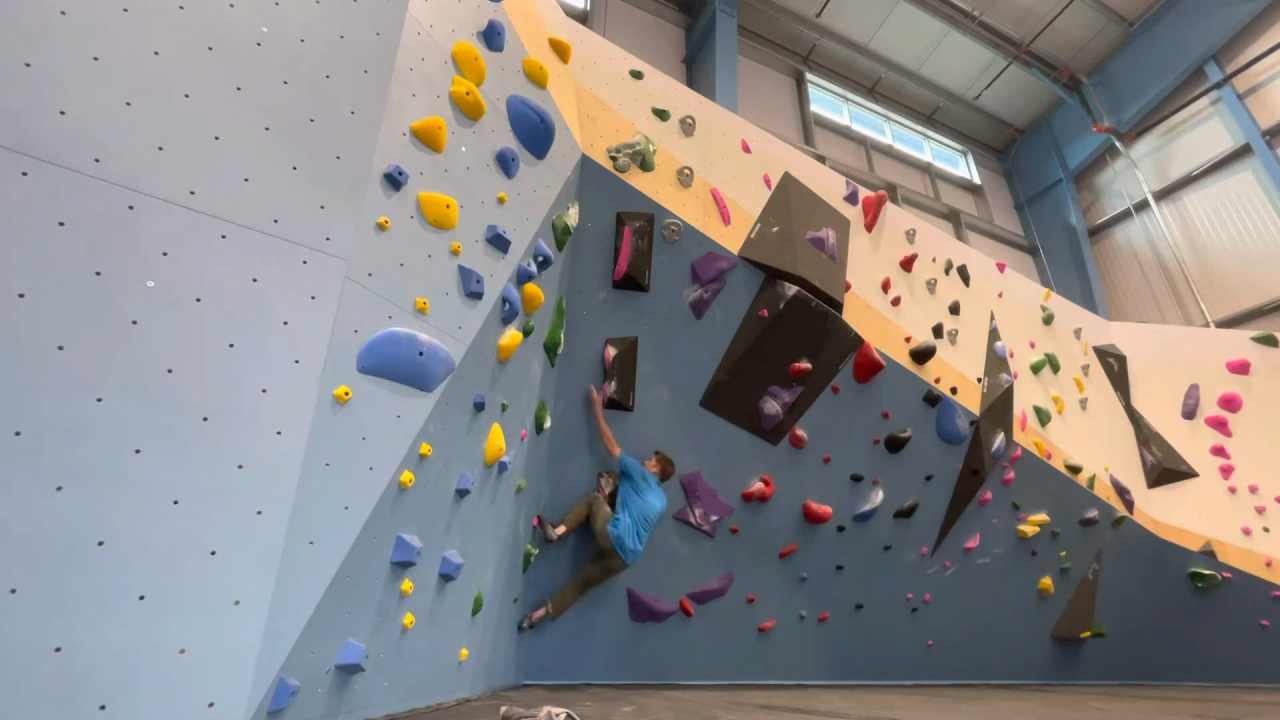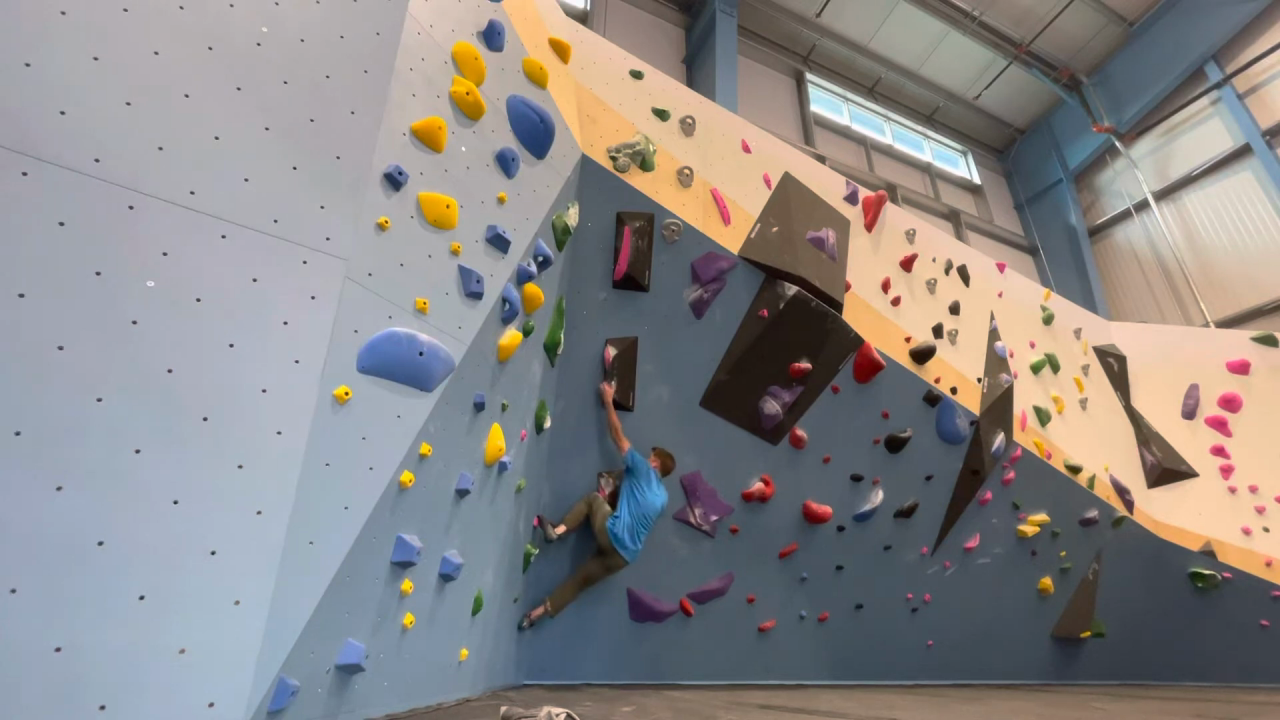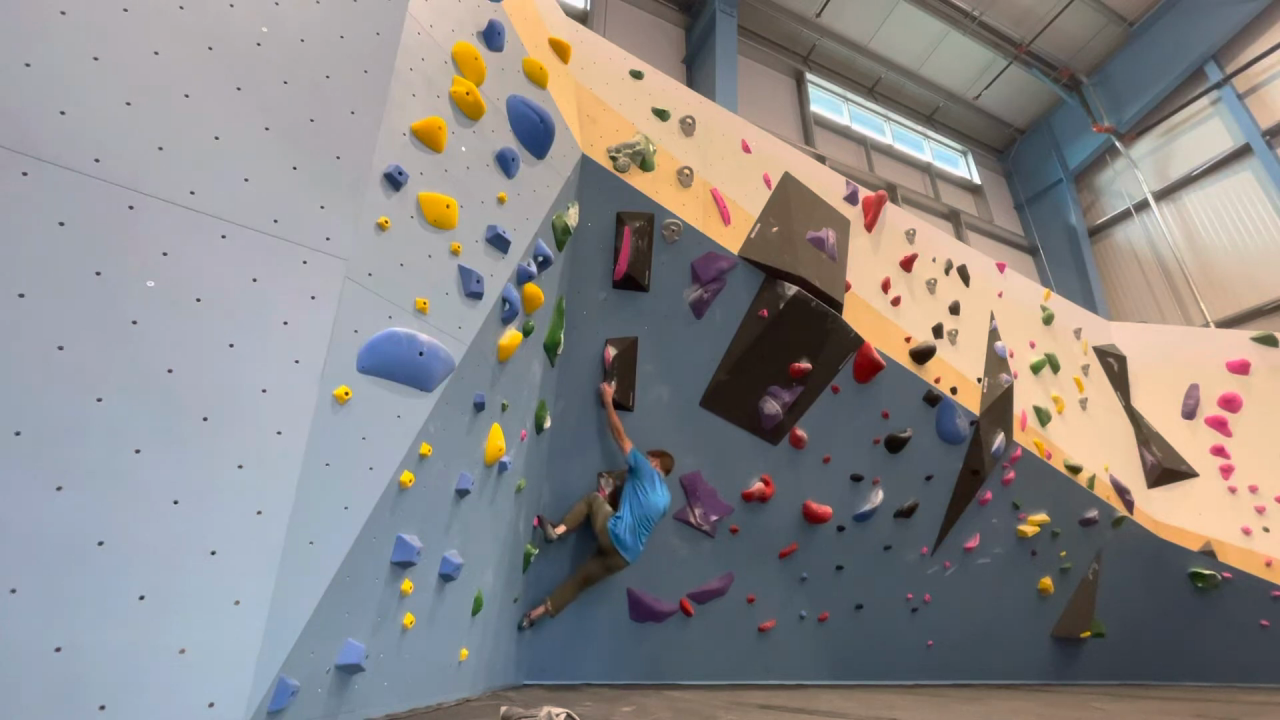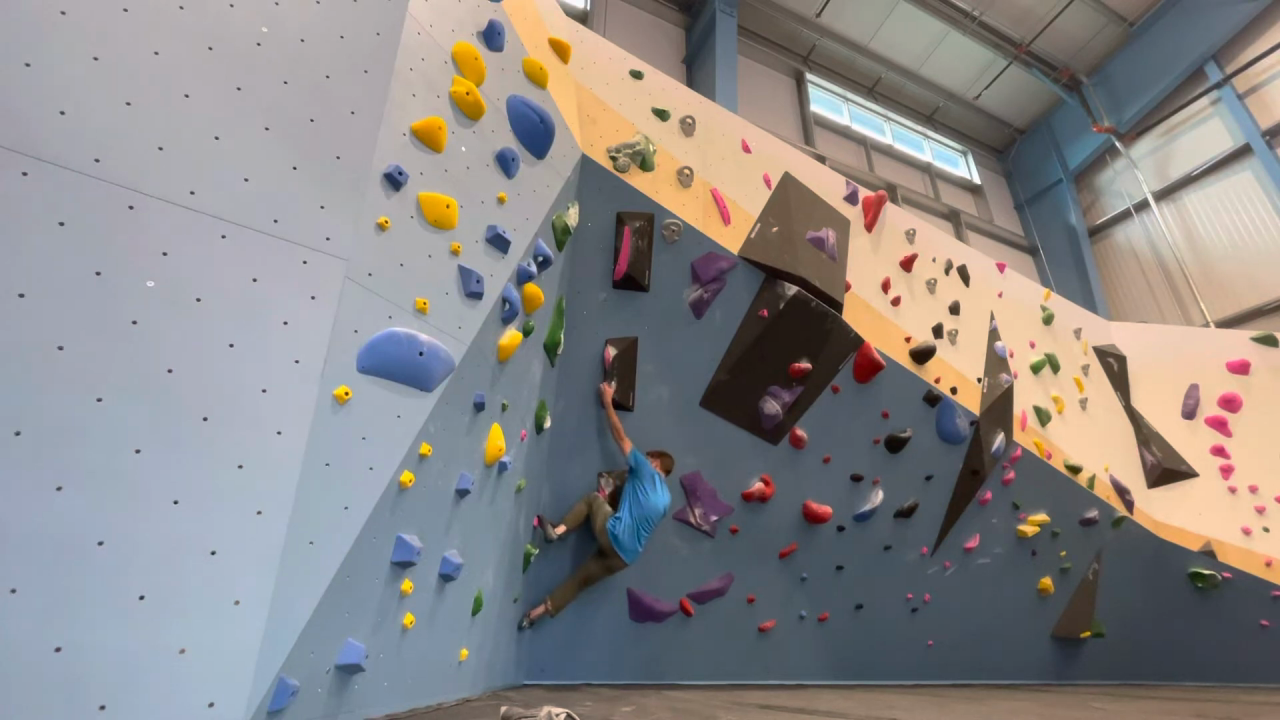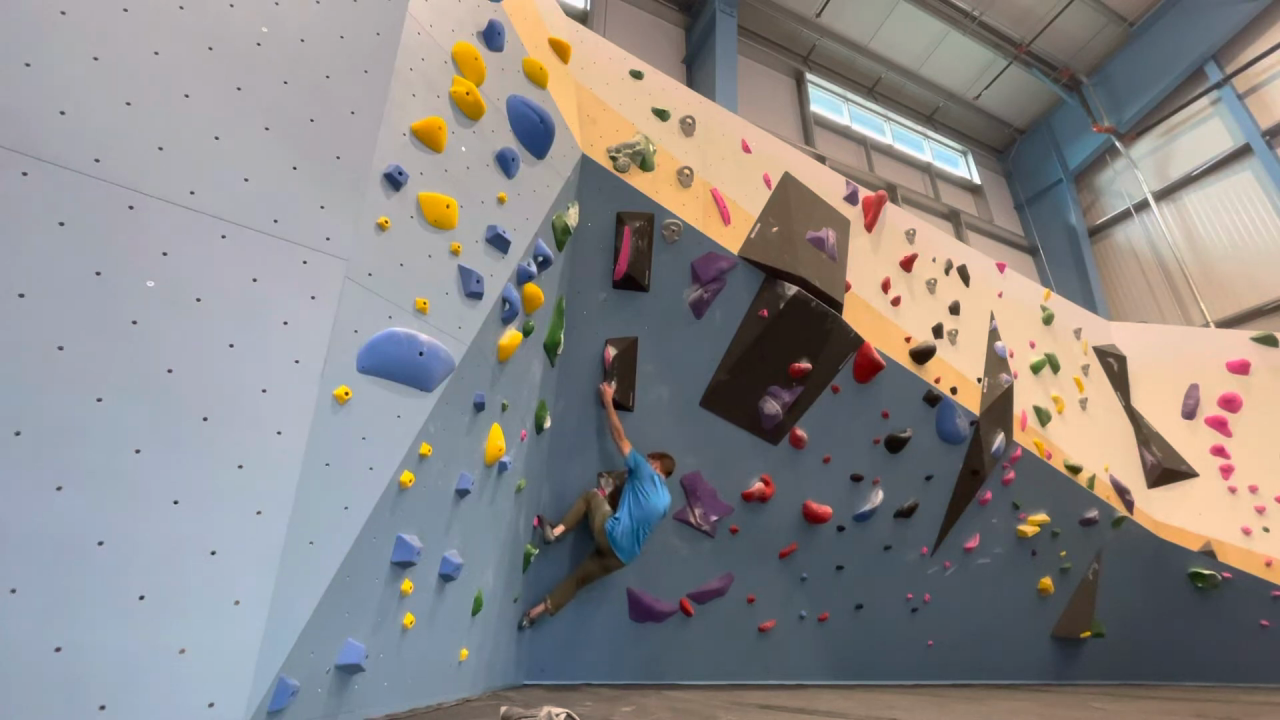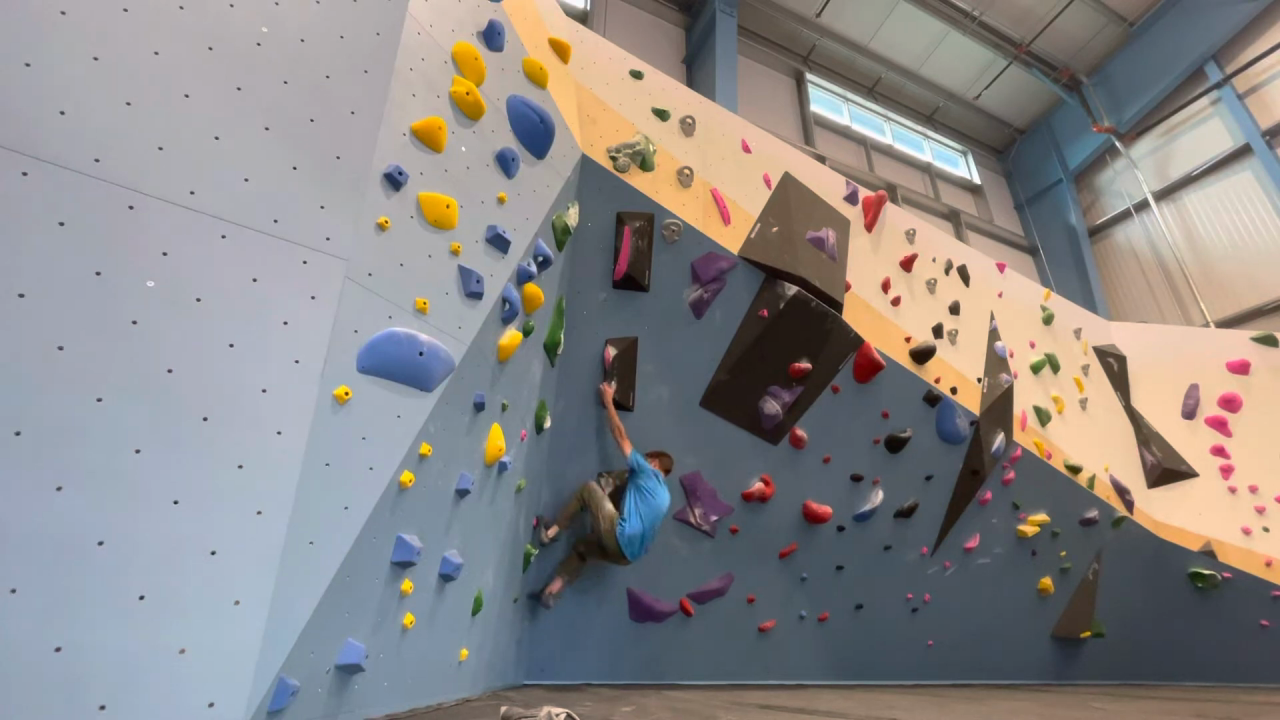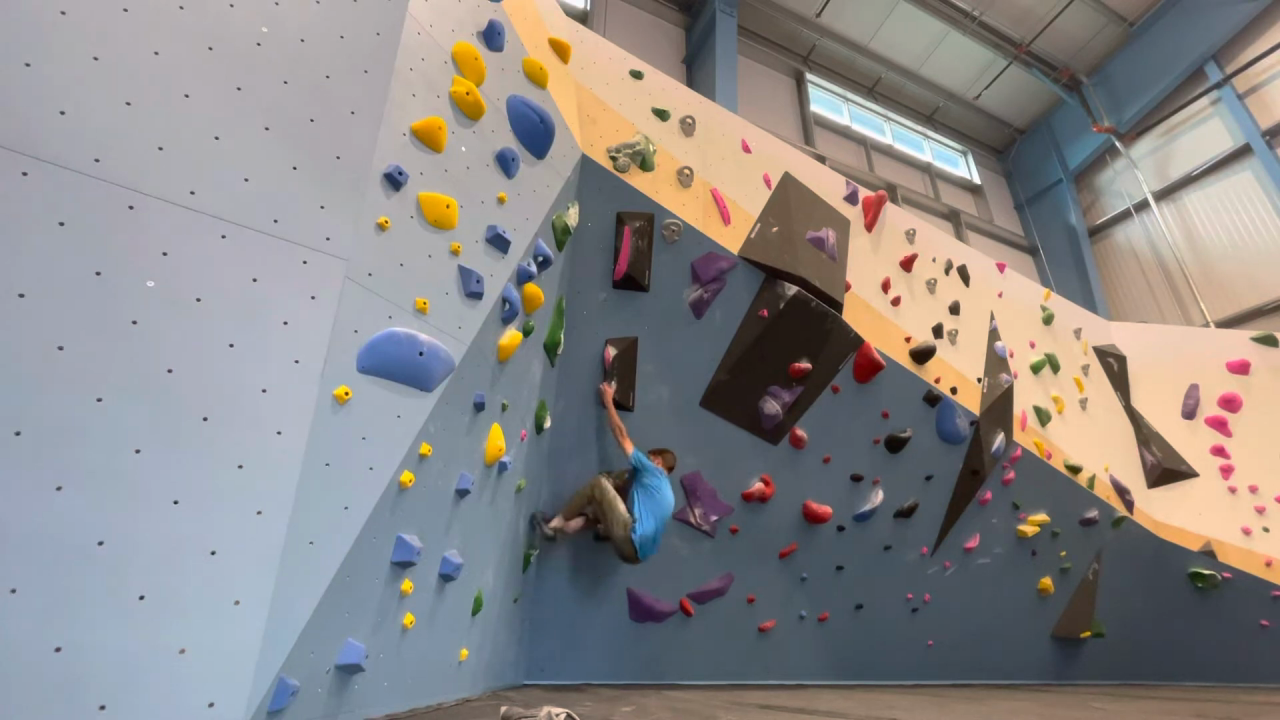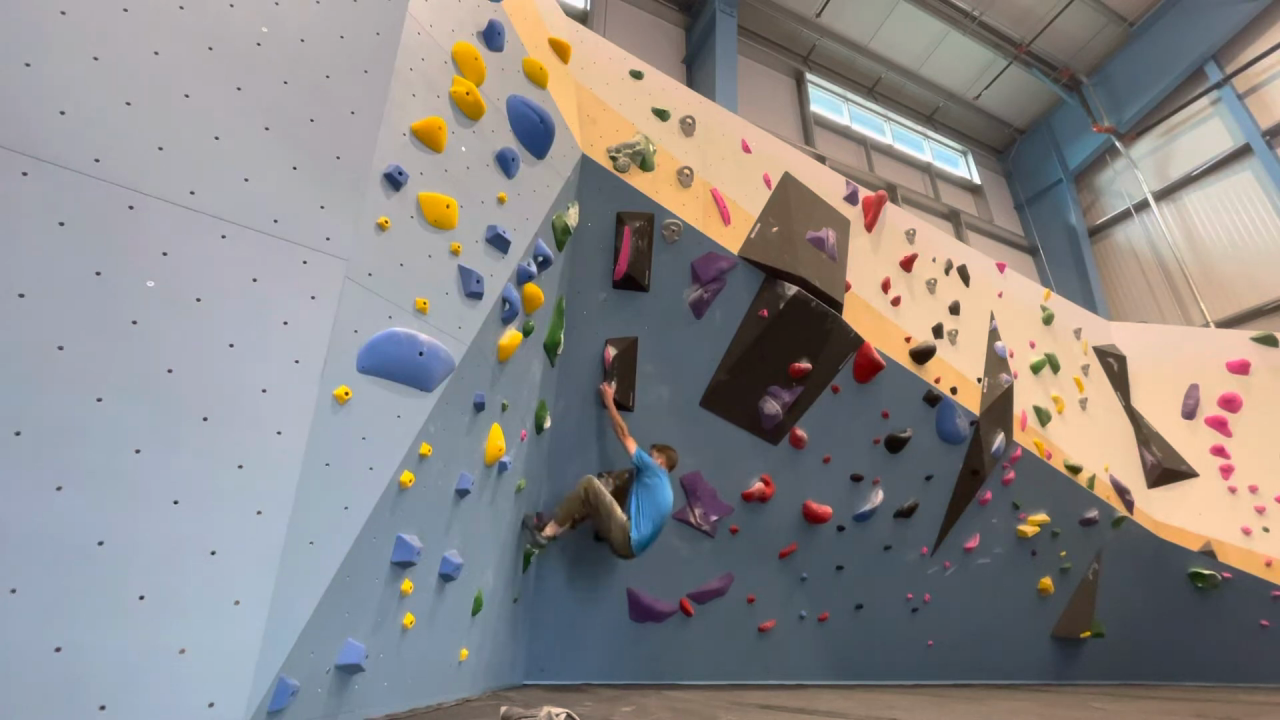
dt=0.3s
person 1, frame 1
left shoulder: (639, 474)
right shoulder: (661, 501)
left elbow: (610, 444)
left wrist: (596, 407)
right wrist: (610, 500)
left hip: (612, 537)
right hip: (626, 557)
left knee: (593, 498)
right knee: (582, 582)
left ankle: (557, 530)
right ankle: (541, 613)
person 1, frame 2
left shoulder: (642, 470)
right shoulder: (663, 497)
left elbow: (618, 436)
left wrist: (608, 400)
right wrist: (612, 499)
left hip: (612, 535)
right hip: (625, 554)
left knee: (593, 498)
right knee: (581, 579)
left ankle: (557, 530)
right ankle: (540, 611)
person 1, frame 3
left shoulder: (644, 470)
right shoulder: (665, 497)
left elbow: (620, 435)
left wrist: (608, 401)
right wrist: (616, 492)
left hip: (614, 535)
right hip: (627, 554)
left knee: (593, 498)
right knee: (580, 579)
left ankle: (558, 530)
right ankle: (540, 610)
person 1, frame 4
left shoulder: (645, 471)
right shoulder: (665, 498)
left elbow: (620, 436)
left wrist: (607, 401)
right wrist: (615, 499)
left hip: (613, 536)
right hip: (627, 555)
left knee: (593, 498)
right knee: (581, 579)
left ankle: (557, 530)
right ankle: (539, 611)
person 1, frame 5
left shoulder: (644, 472)
right shoulder: (665, 498)
left elbow: (620, 437)
left wrist: (608, 401)
left hip: (610, 535)
right hip: (624, 556)
left knee: (592, 494)
right knee: (579, 577)
left ankle: (556, 530)
right ankle: (538, 611)
person 1, frame 6
left shoulder: (646, 472)
right shoulder: (664, 495)
left elbow: (621, 436)
left wrist: (608, 402)
left hip: (618, 537)
right hip: (627, 554)
left knee: (589, 488)
right knee: (582, 547)
left ankle: (551, 531)
right ankle: (552, 589)
person 1, frame 7
left shoulder: (650, 470)
right shoulder: (665, 488)
left elbow: (622, 437)
left wrist: (608, 401)
left hip: (632, 540)
right hip: (637, 549)
left knee: (599, 483)
right knee: (599, 508)
left ankle: (553, 525)
right ankle: (566, 525)
person 1, frame 8
left shoulder: (653, 469)
right shoulder: (664, 487)
left elbow: (624, 435)
left wrist: (608, 401)
left hip: (626, 540)
right hip: (630, 544)
left knee: (589, 483)
right knee: (591, 502)
left ankle: (547, 533)
right ankle: (553, 528)
